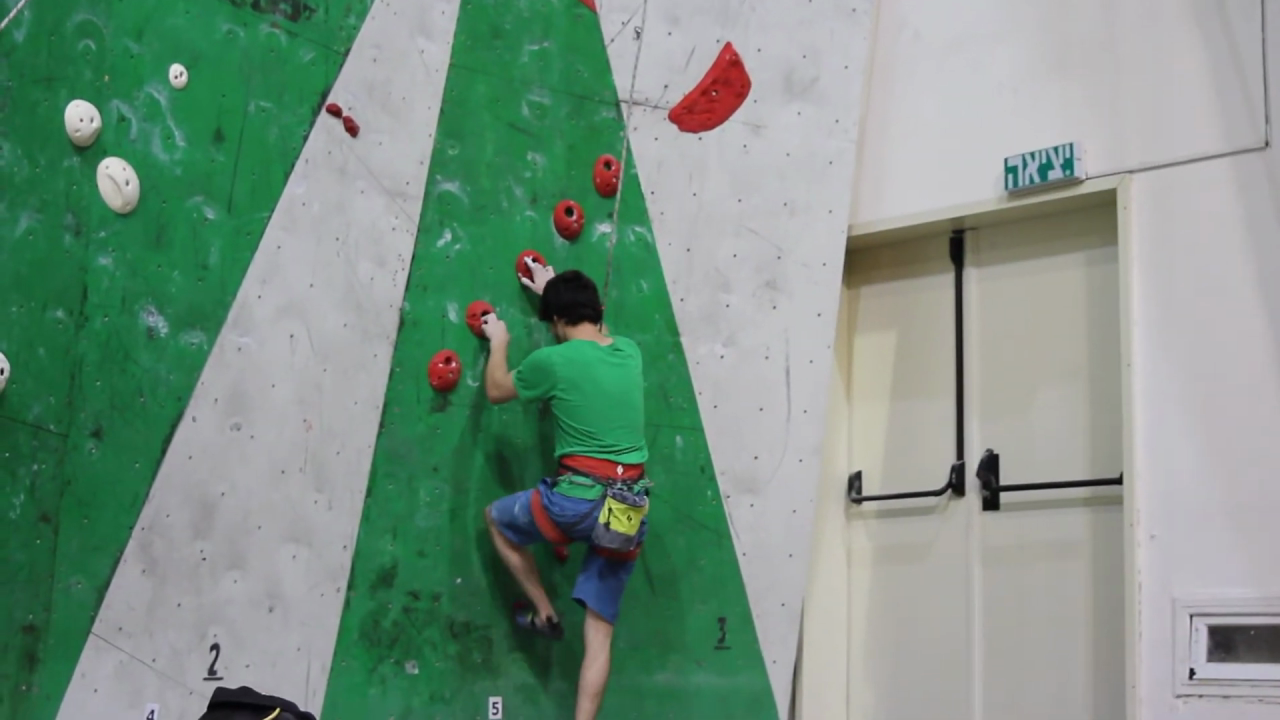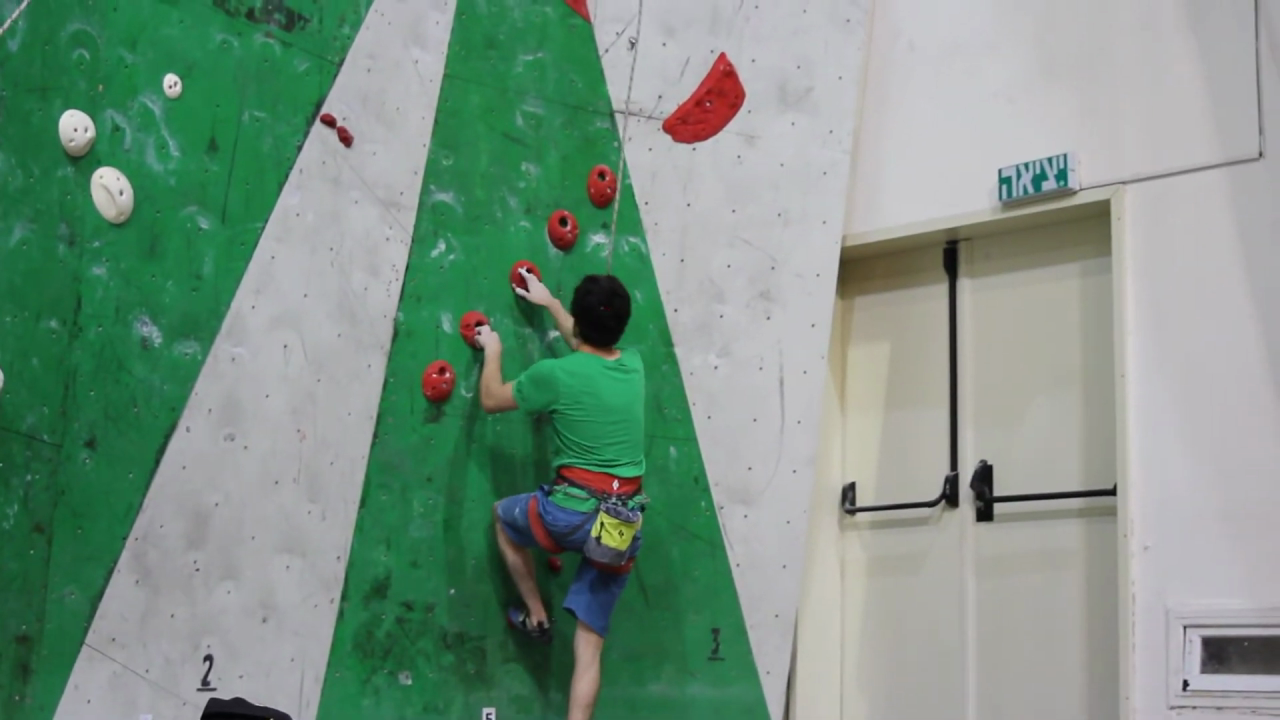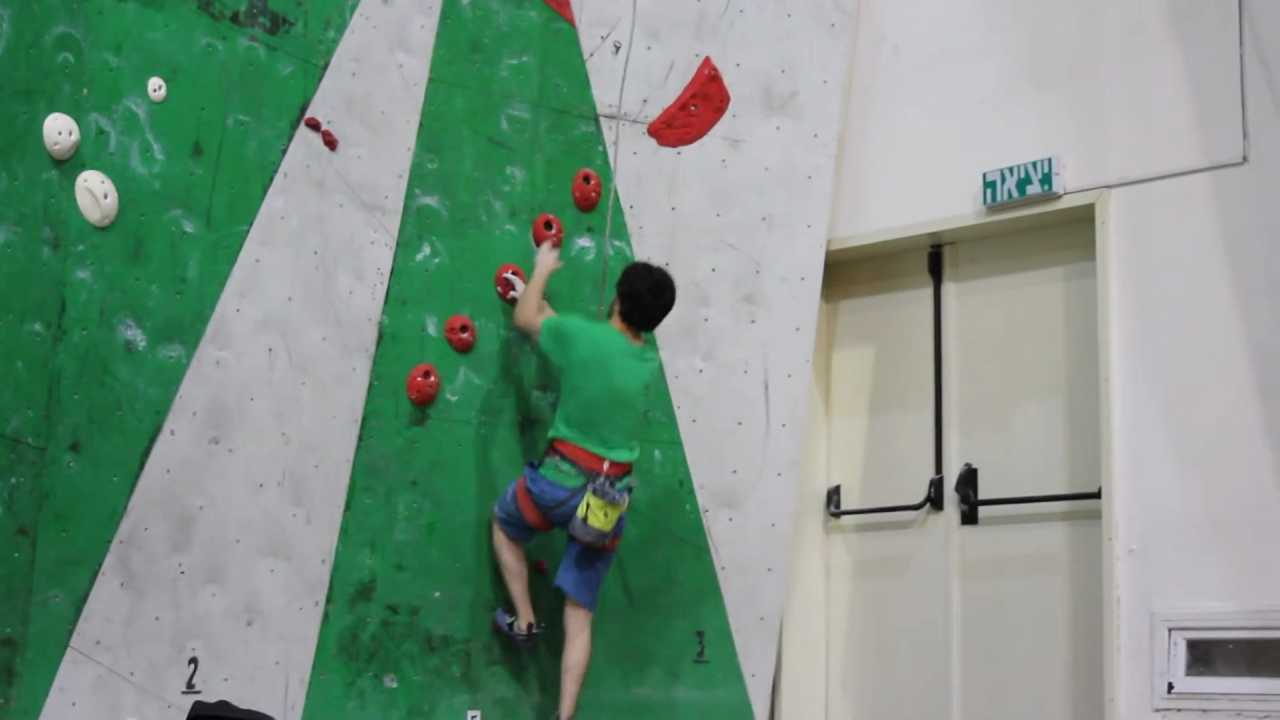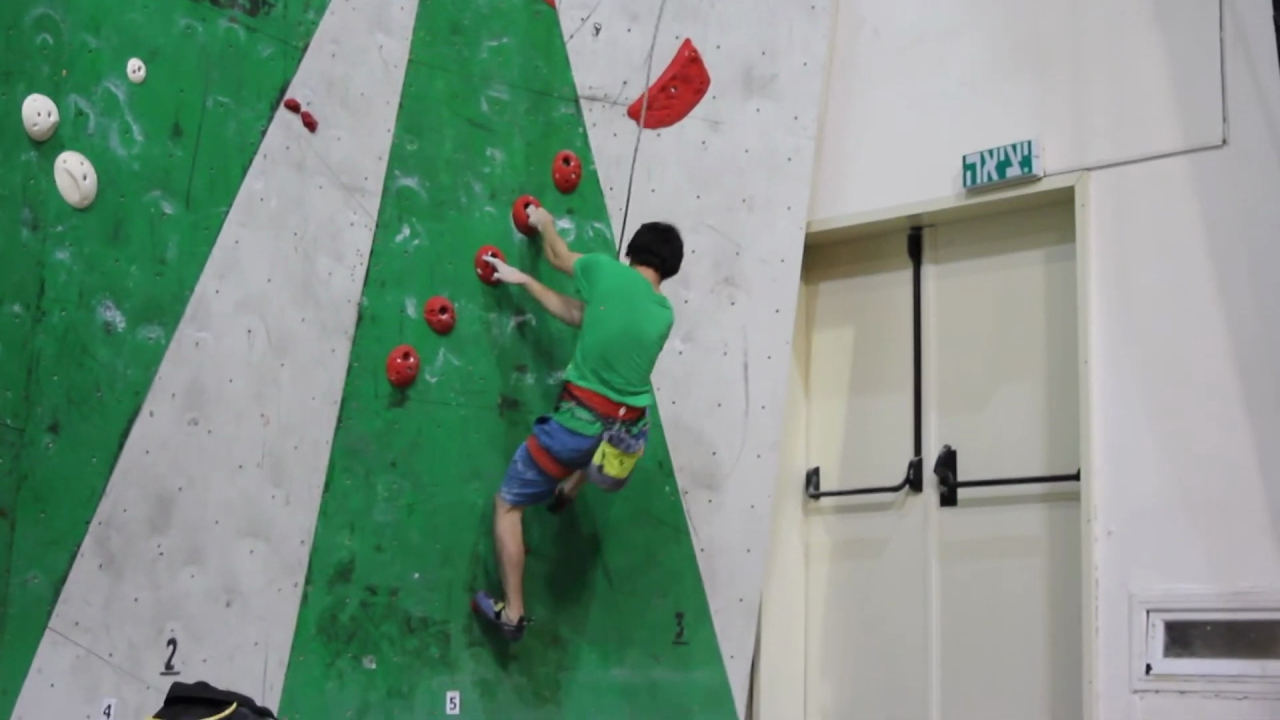
dt=0.7s
person 1, frame 1
left shoulder: (553, 360)
right shoulder: (629, 352)
left elbow: (495, 391)
right elbow: (597, 332)
left wrist: (498, 341)
right wrist: (553, 290)
left hip: (577, 499)
right hip: (629, 509)
left knee: (497, 516)
right knee: (599, 631)
left ankle: (543, 612)
person 1, frame 2
left shoulder: (556, 374)
right shoulder: (633, 364)
left elbow: (490, 400)
right elbow: (593, 345)
left wrist: (492, 350)
right wrist: (549, 302)
left hip: (572, 511)
right hip: (624, 525)
left knee: (504, 515)
right knee: (589, 644)
left ankle: (536, 616)
person 1, frame 3
left shoulder: (583, 334)
right shoulder: (650, 359)
left elbow: (524, 318)
left wrist: (543, 269)
right wrist: (535, 301)
left hip: (559, 481)
right hip: (610, 499)
left knee: (502, 523)
right knee: (580, 614)
left ankle: (524, 621)
person 1, frame 4
left shoulder: (609, 271)
right shoulder: (665, 313)
left elbow: (558, 256)
left wrist: (545, 224)
right wrist: (527, 282)
left hip: (576, 424)
right hip: (625, 435)
left knee: (508, 504)
left ankle: (512, 613)
right ankle: (568, 488)
